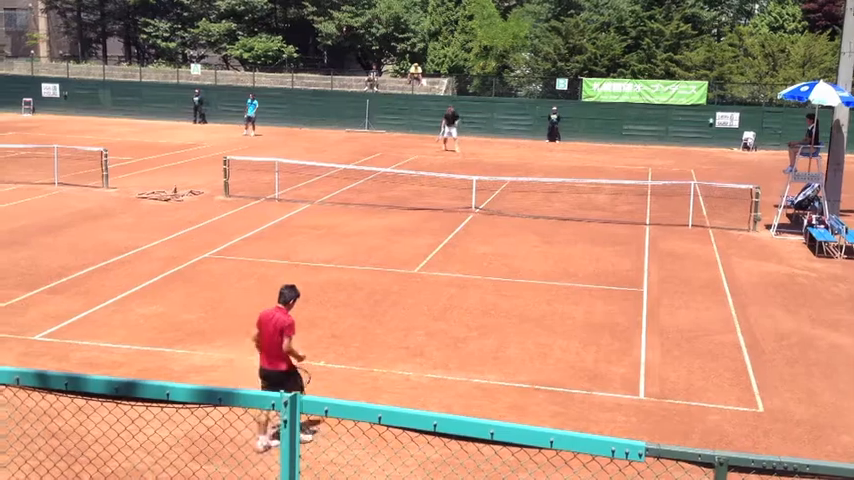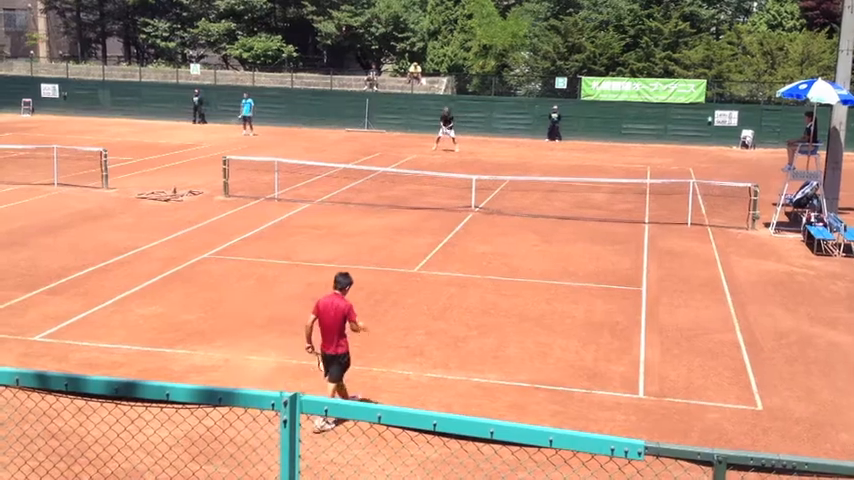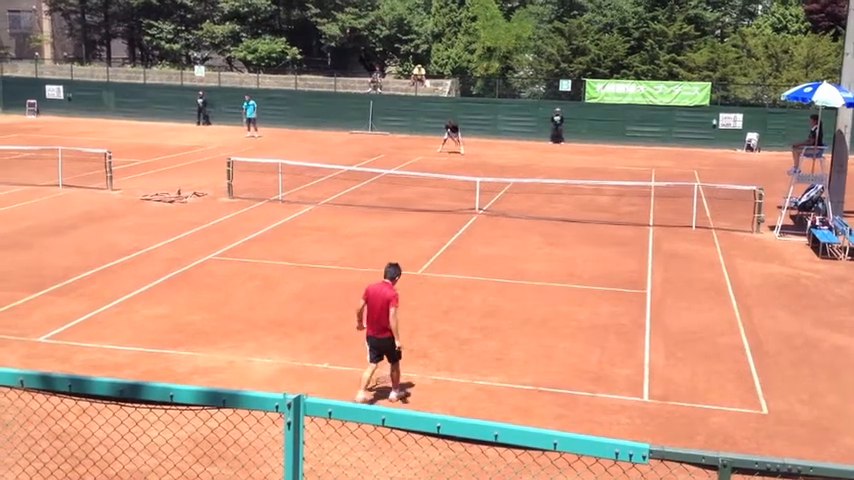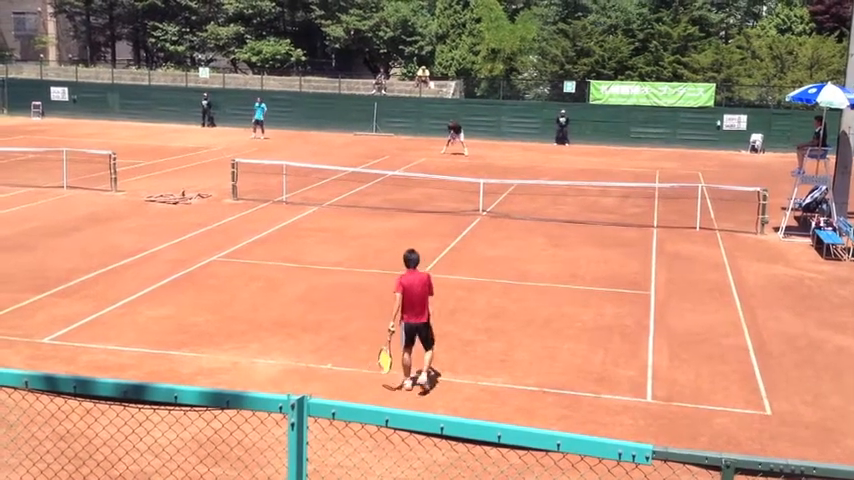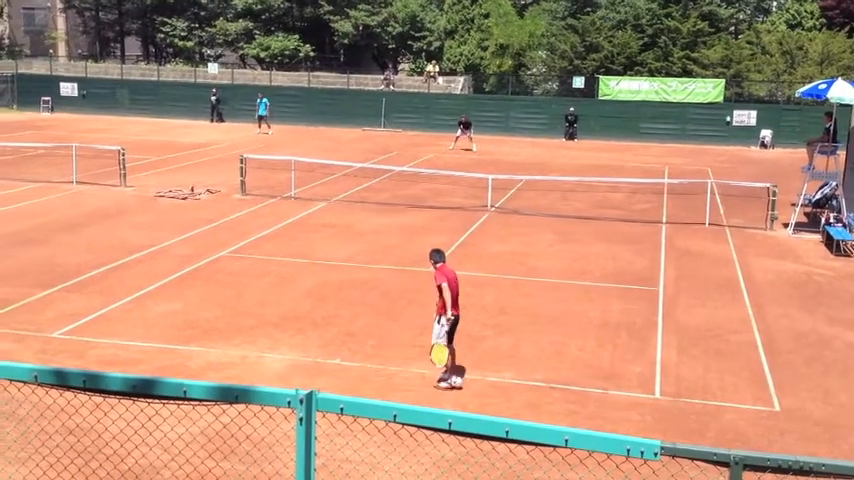
dt=0.7s
person 1, frame 1
left shoulder: (264, 314)
right shoulder: (287, 320)
left elbow: (256, 338)
right elbow: (286, 348)
right wrist: (298, 356)
left hip: (265, 367)
right hip: (283, 368)
left ankle: (262, 440)
right ankle: (298, 432)
person 1, frame 2
left shoulder: (321, 301)
right shoulder: (346, 305)
left elbow: (309, 324)
right elbow: (354, 328)
left wrist: (308, 342)
right wrist: (361, 327)
left hip: (325, 350)
right hip: (340, 351)
left knee: (336, 378)
right knee: (332, 384)
right ankle: (322, 420)
person 1, frame 3
left shoulder: (370, 288)
right shoulder: (392, 293)
left elbow: (360, 309)
right elbow: (392, 319)
left wrist: (359, 322)
right wrist: (397, 339)
left hip: (371, 335)
right hip: (386, 336)
left knee: (372, 364)
right knee: (394, 363)
left ankle: (362, 393)
right ankle: (395, 392)
person 1, frame 4
left shoulder: (401, 280)
right shoulder: (426, 277)
left elbow: (398, 302)
left wrist: (392, 321)
left hip: (407, 321)
right hip: (423, 321)
left knee: (407, 351)
right knee: (429, 349)
left ankle: (407, 381)
right ankle: (423, 376)
person 1, frame 5
left shoulder: (439, 272)
right shoulder: (452, 272)
left elbow: (446, 290)
left wrist: (448, 311)
left hip: (445, 315)
right hip: (455, 314)
right knee: (449, 345)
left ankle: (453, 379)
right ankle: (450, 374)
